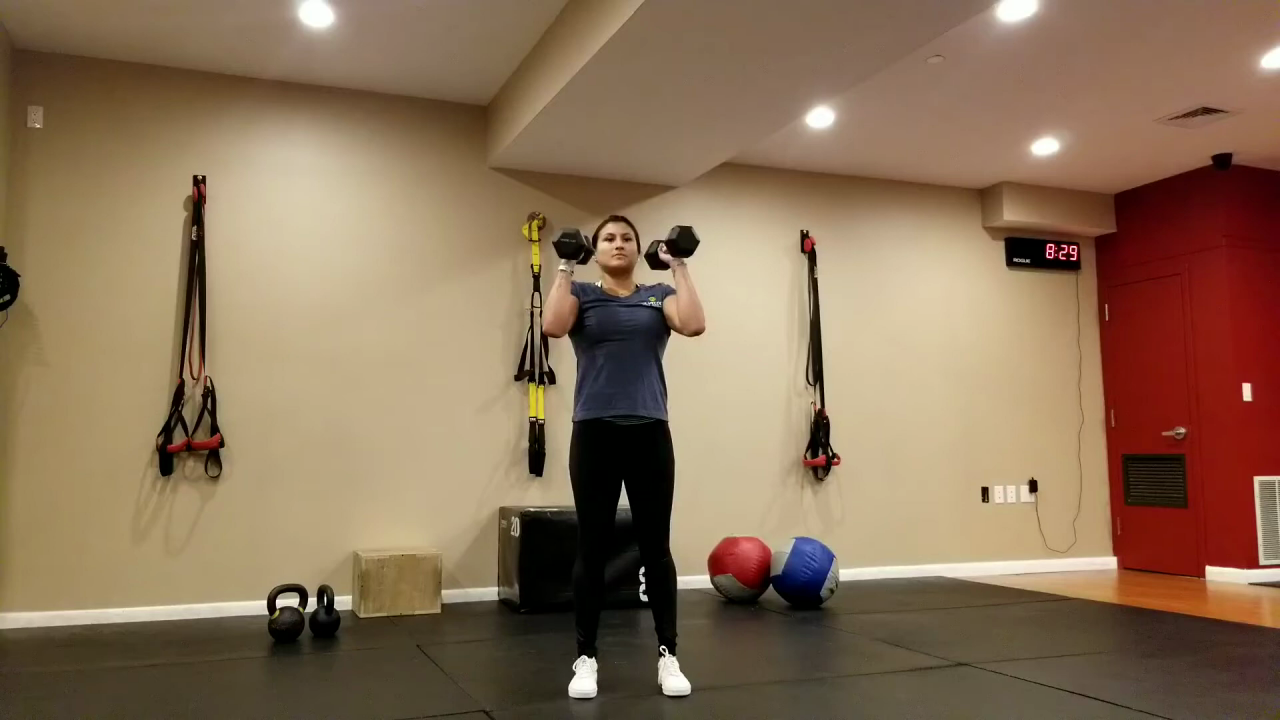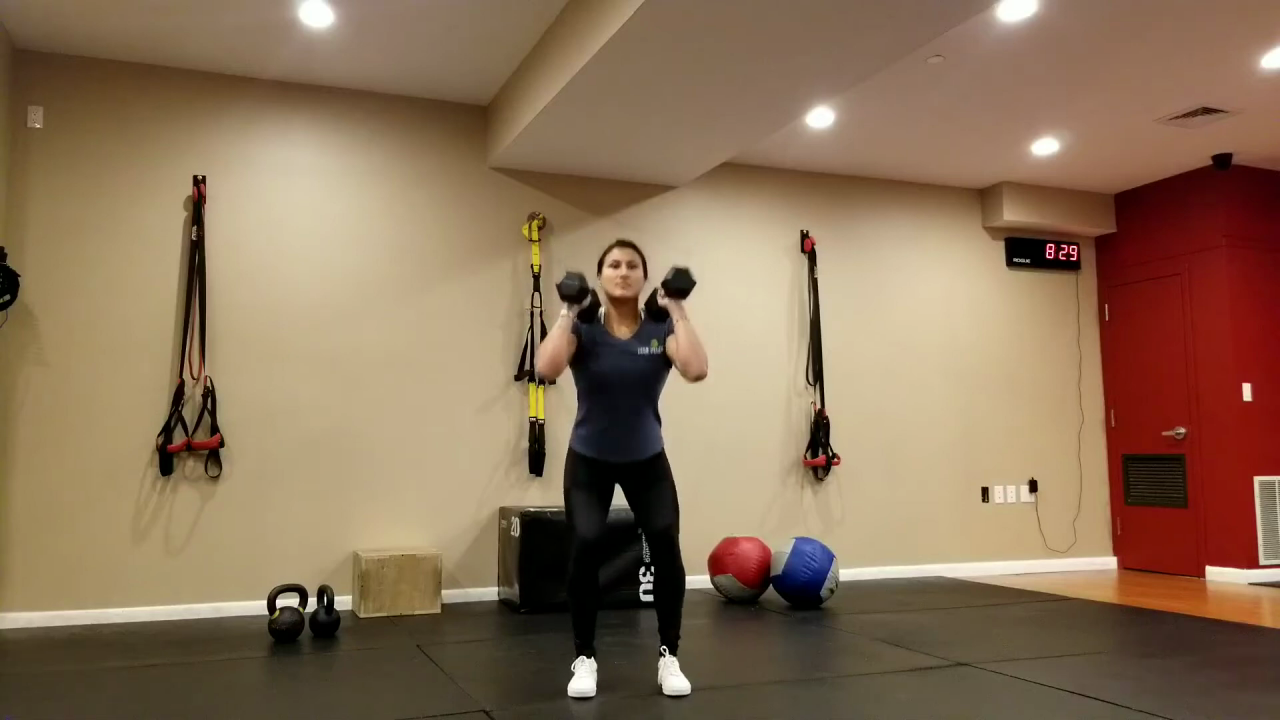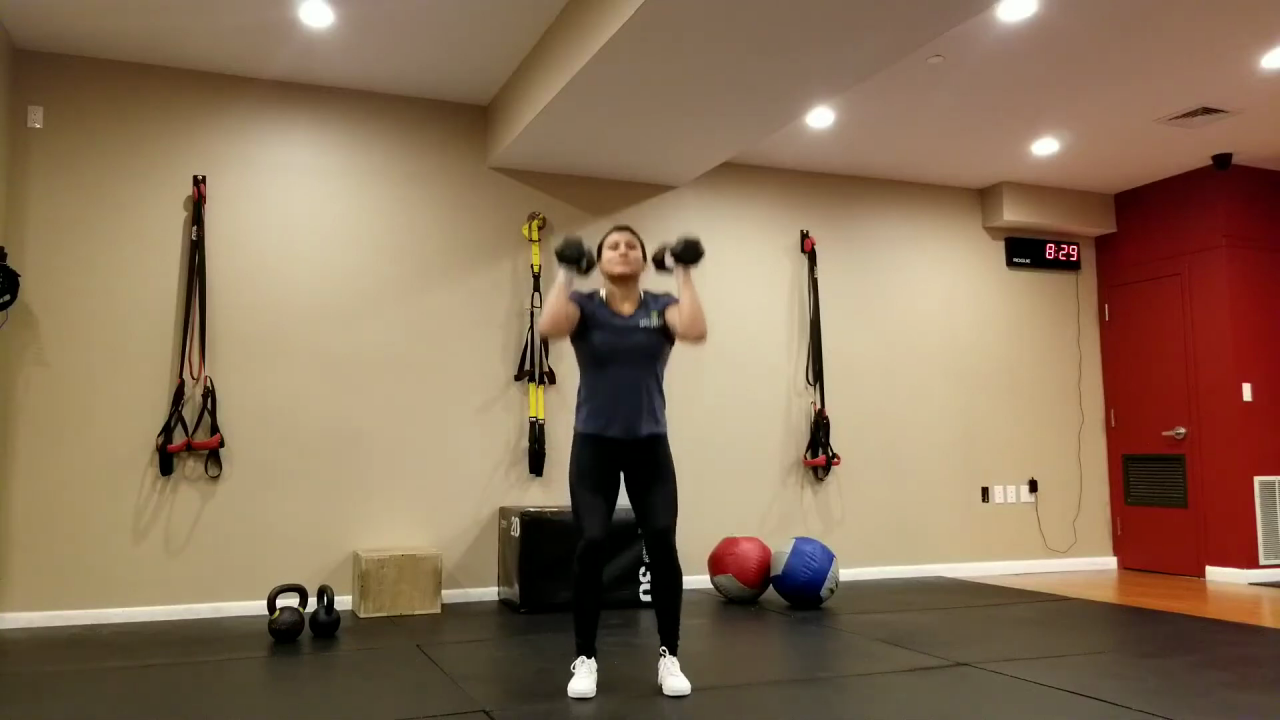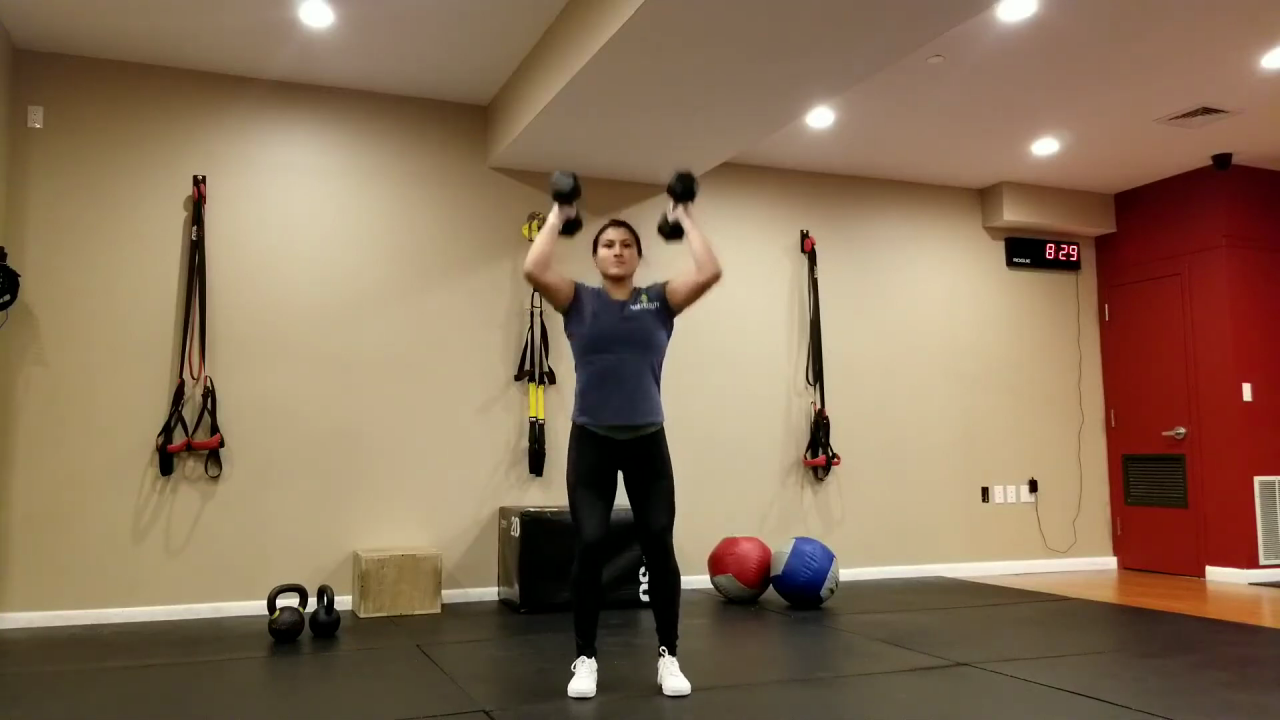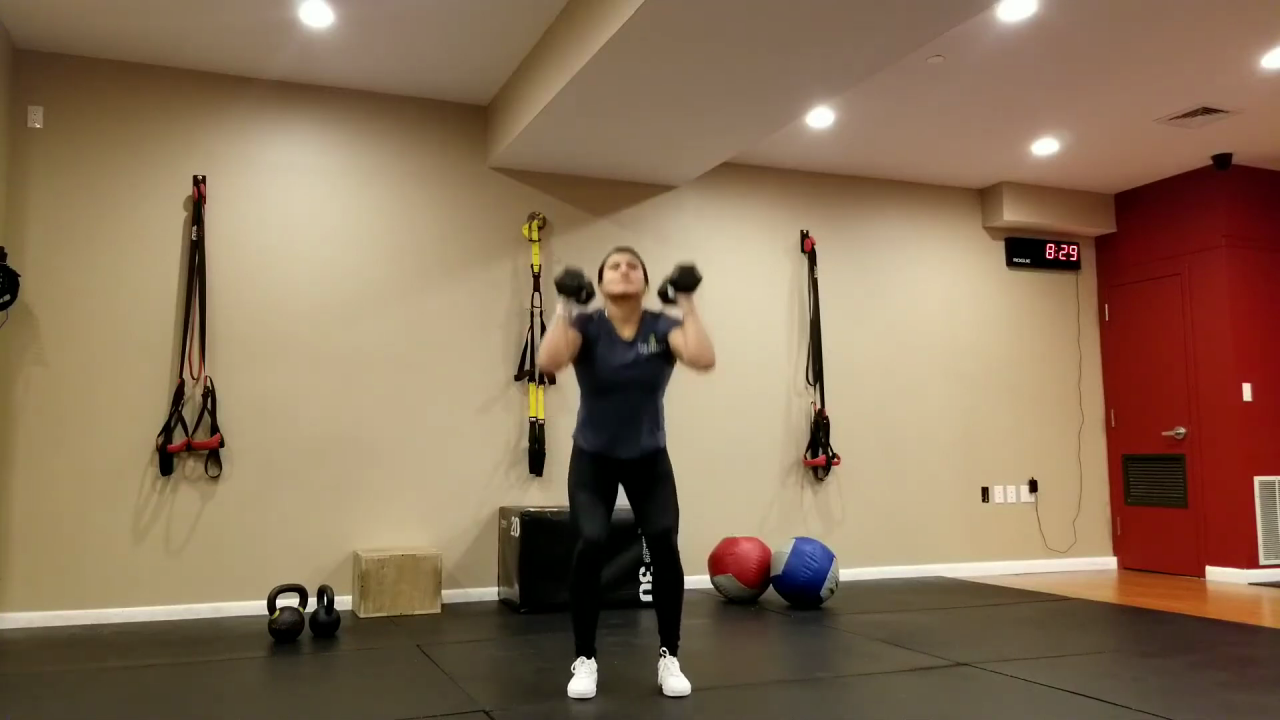
dt=1s
person 1, frame 1
left shoulder: (658, 295)
right shoulder: (582, 295)
left elbow: (694, 324)
right elbow: (552, 325)
left wrist: (679, 267)
right wrist: (565, 266)
left hip: (649, 433)
right hip: (594, 433)
left knee: (655, 545)
right knee: (592, 545)
left ankle: (668, 655)
right ankle: (586, 658)
person 1, frame 2
left shoulder: (661, 329)
right shoulder: (583, 328)
left elbow: (697, 369)
right elbow: (546, 369)
left wrist: (677, 311)
right wrist: (568, 311)
left hip: (646, 460)
right hip: (589, 461)
left knee: (665, 545)
right knee: (585, 544)
left ankle: (668, 656)
right ankle: (584, 658)
person 1, frame 3
left shoulder: (661, 308)
right shoulder: (586, 309)
left elbow: (697, 331)
right elbow: (548, 329)
left wrist: (684, 277)
right wrist: (566, 273)
left hip: (648, 443)
right hip: (595, 442)
left knee: (662, 544)
right knee: (591, 543)
left ankle: (669, 657)
right ankle: (585, 659)
person 1, frame 4
left shoulder: (658, 298)
right shoulder: (579, 298)
left elbow: (710, 272)
right elbow: (533, 270)
left wrist: (684, 218)
right wrist: (557, 218)
left hip: (647, 441)
right hip: (592, 441)
left knee: (658, 547)
right knee: (590, 546)
left ankle: (668, 657)
right ankle: (585, 660)
person 1, frame 5
left shoulder: (663, 327)
right shoulder: (586, 326)
left elbow: (705, 360)
right elbow: (547, 363)
left wrist: (688, 305)
right wrist: (563, 305)
left hip: (648, 458)
right hip: (593, 456)
left knee: (665, 546)
right knee: (590, 545)
left ankle: (669, 658)
right ankle: (585, 660)
